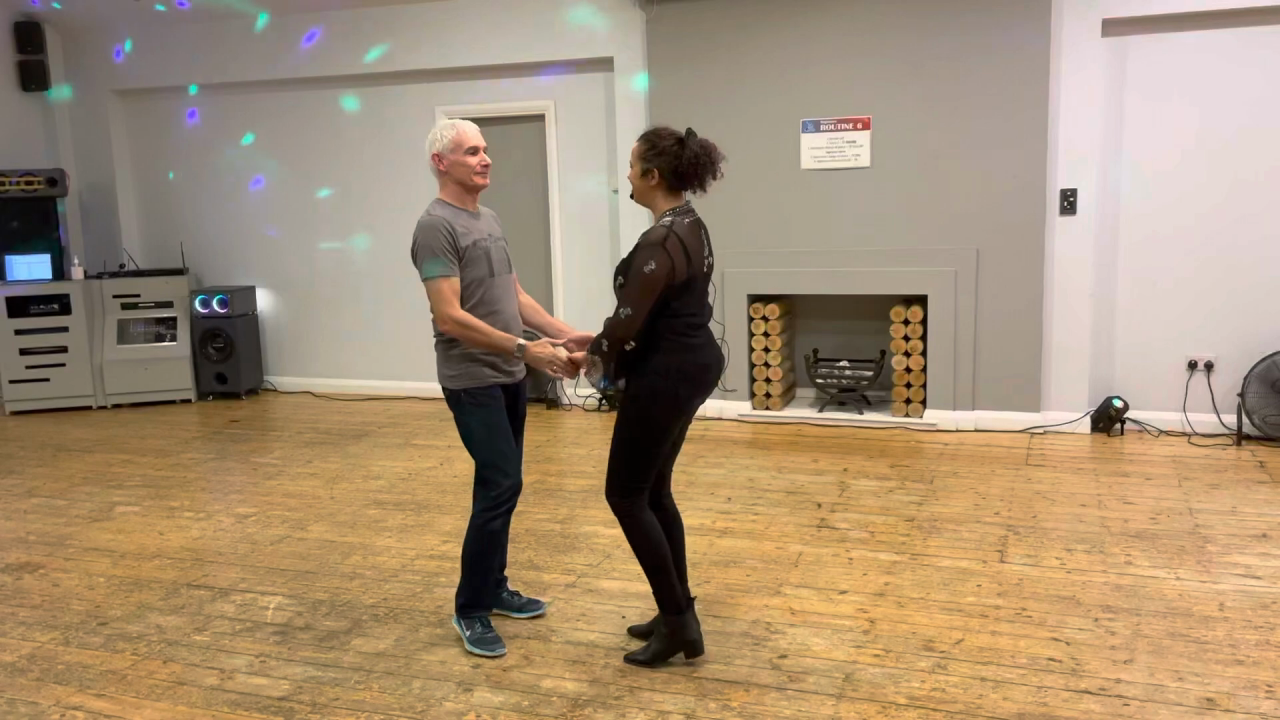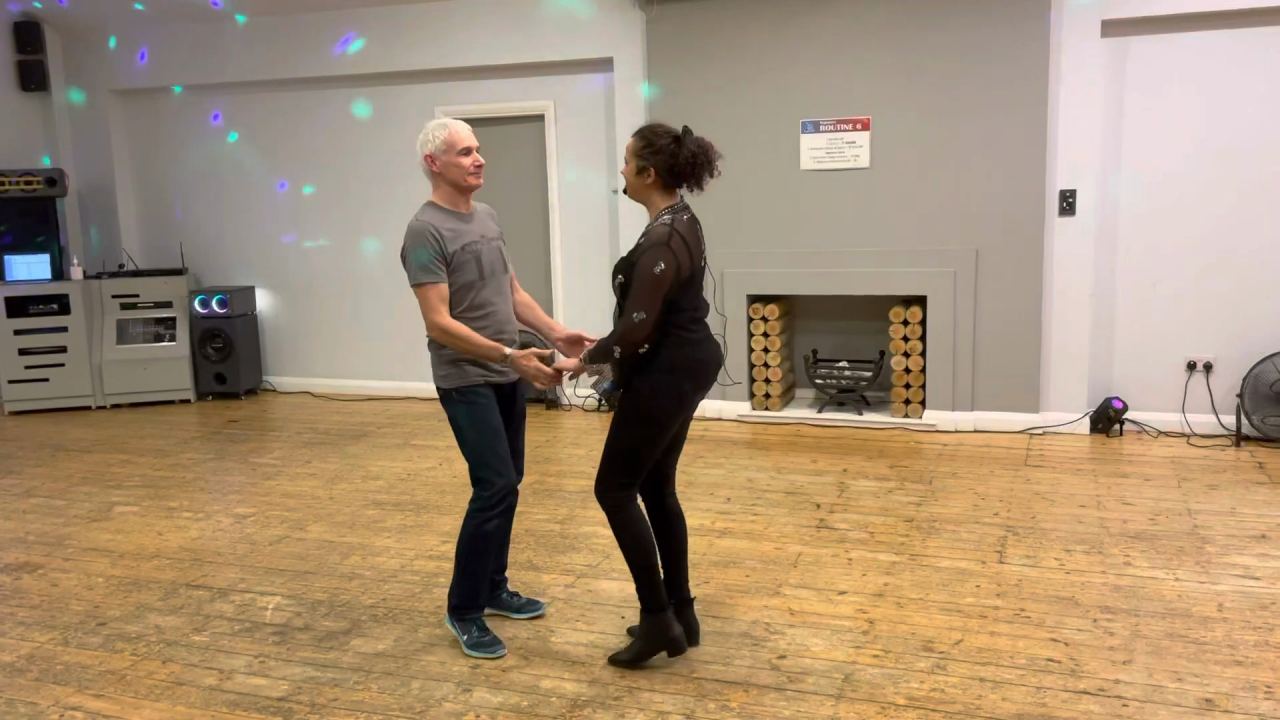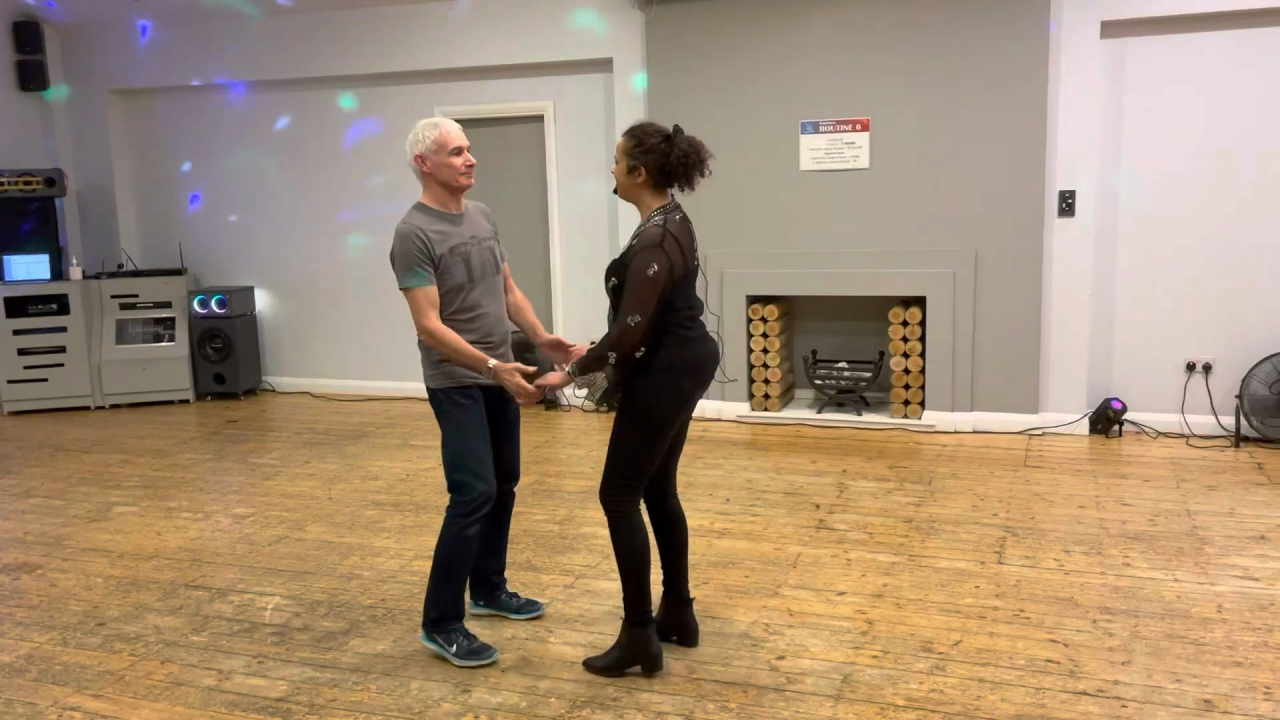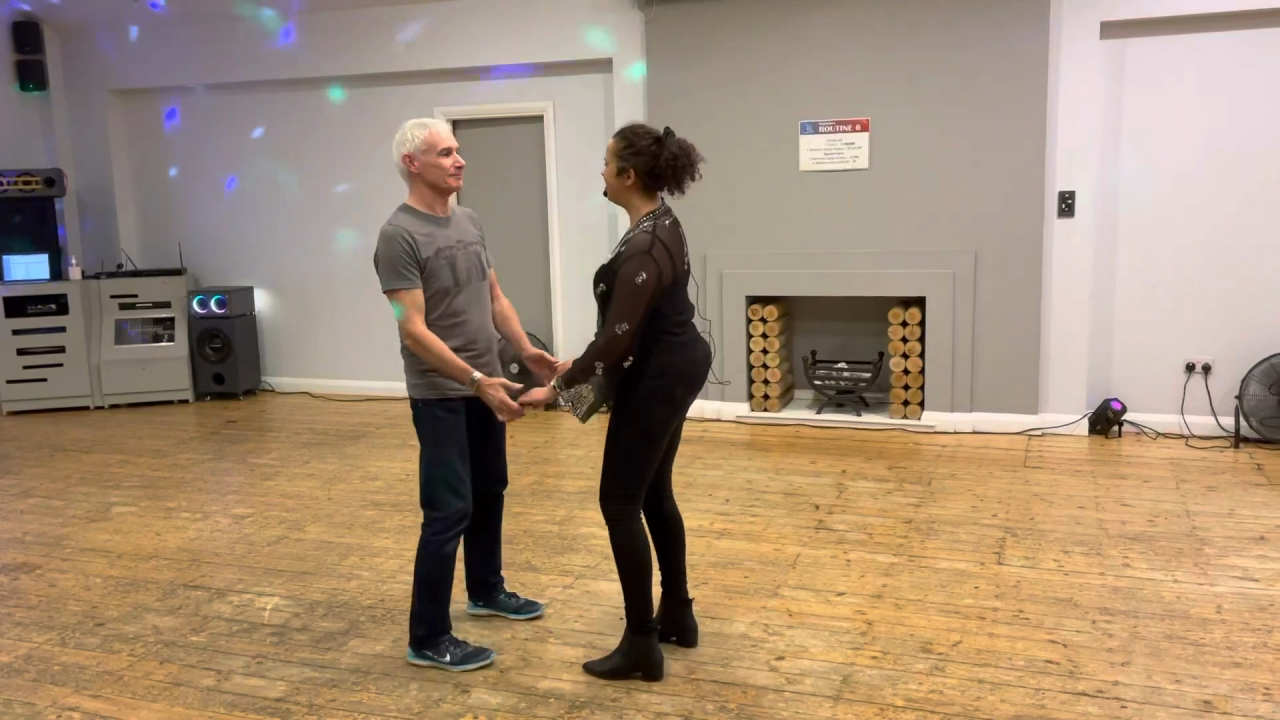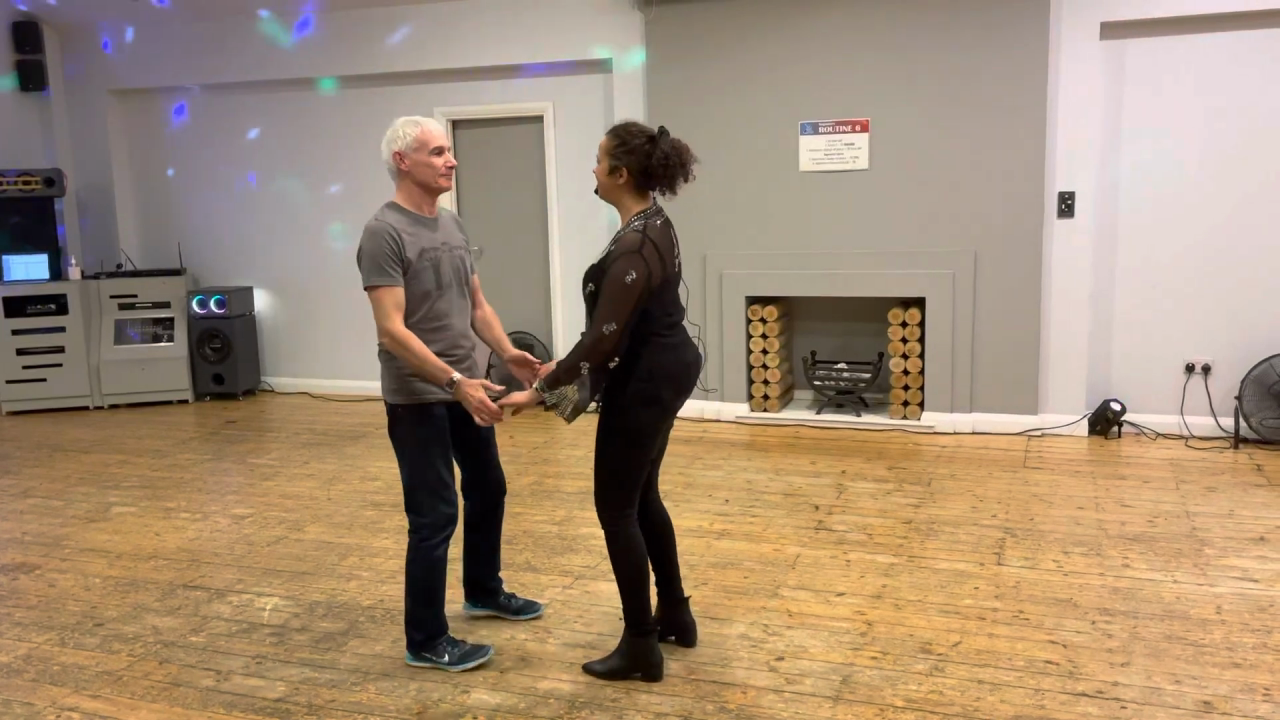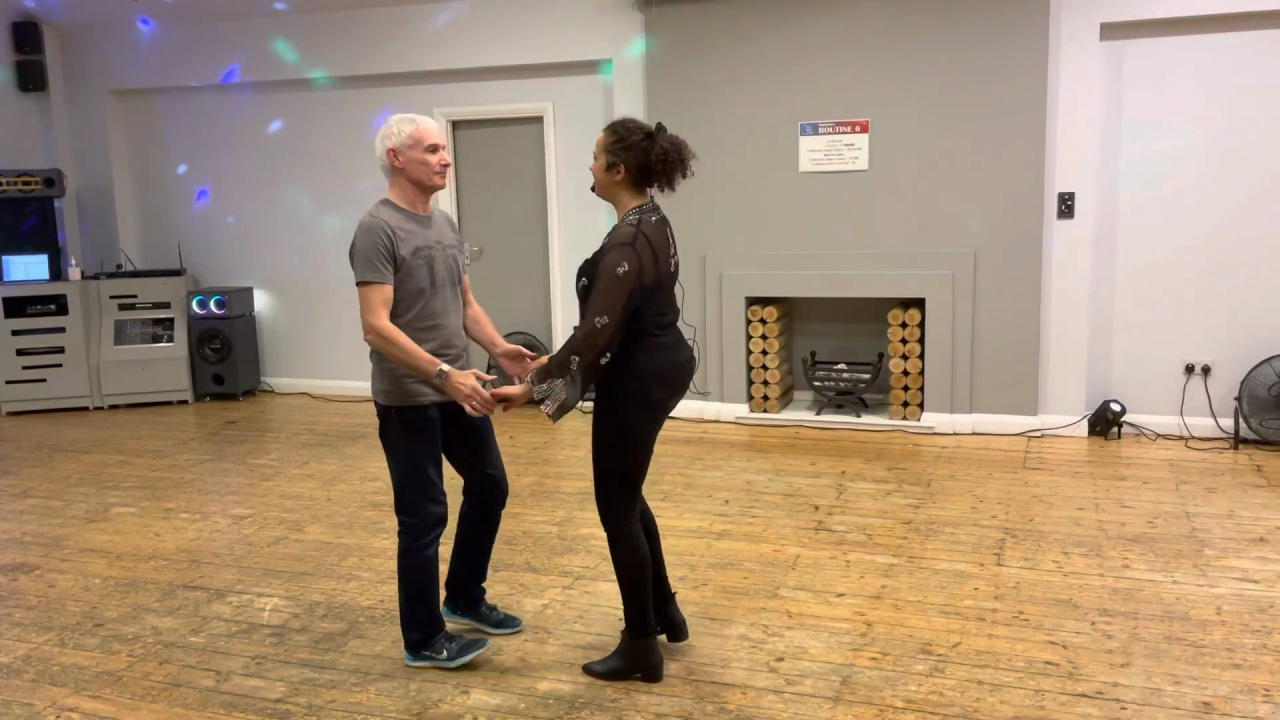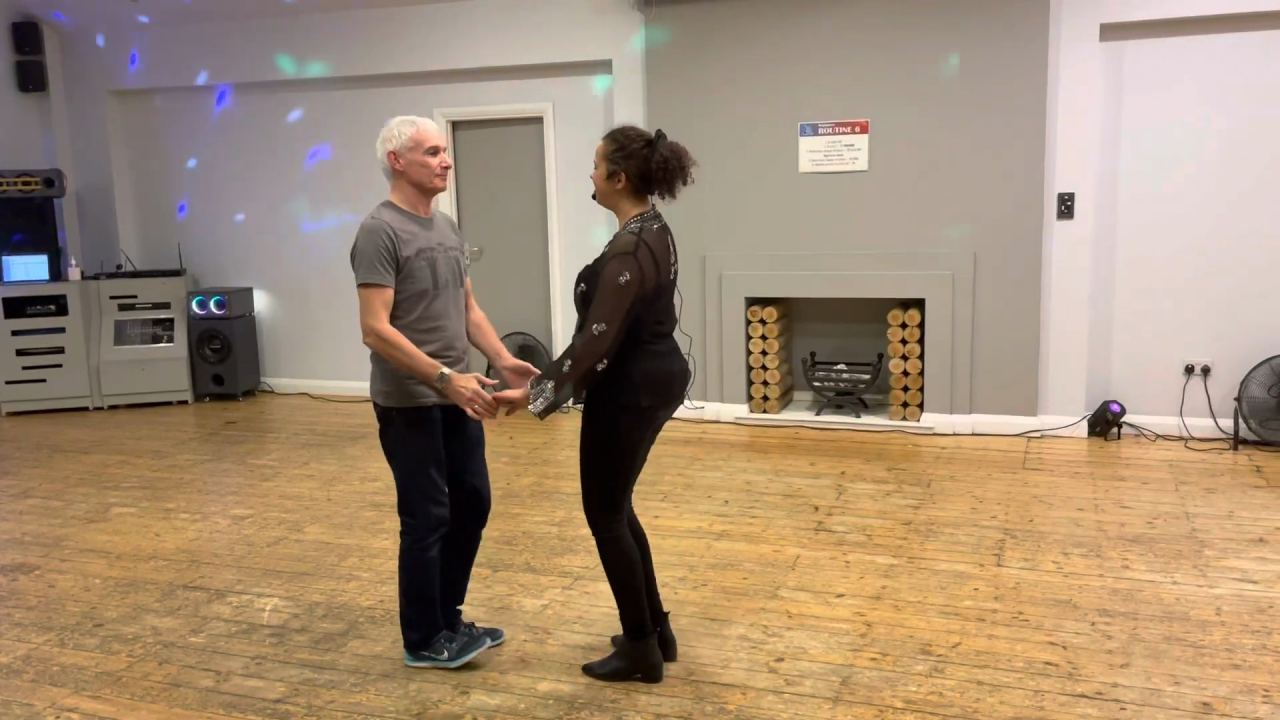
dt=0.2s
person 1, frame 1
left shoulder: (660, 240)
right shoulder: (691, 226)
left elbow: (628, 323)
left wrist: (591, 353)
right wrist: (601, 346)
left hip: (666, 377)
right hip: (693, 365)
left knee: (626, 494)
right knee: (653, 491)
left ankle: (678, 623)
right ankle: (676, 613)
person 1, frame 2
left shoulder: (661, 239)
right shoulder: (682, 222)
left elbow: (637, 328)
left wrist: (584, 361)
right wrist: (598, 348)
left hip: (667, 373)
right hip: (688, 363)
left knee: (615, 488)
right knee: (657, 487)
left ankle: (659, 620)
right ankle: (679, 614)
person 1, frame 3
left shoulder: (653, 240)
right shoulder: (671, 220)
left elbow: (632, 332)
left wrist: (572, 372)
right wrist: (594, 352)
left hip: (666, 374)
right hip: (683, 363)
left knee: (619, 495)
right knee: (658, 490)
left ankle: (640, 637)
right ankle: (678, 615)
person 1, frame 4
left shoulder: (642, 247)
right shoulder: (661, 224)
left elbow: (618, 340)
left wrist: (556, 388)
right wrist: (577, 367)
left hip: (656, 379)
right hip: (677, 367)
left knee: (619, 503)
right knee: (654, 493)
left ankle: (641, 645)
right ankle: (676, 616)
person 1, frame 5
left shoulder: (632, 246)
right shoulder: (653, 224)
left elbow: (604, 339)
left wrist: (539, 392)
right wrist: (564, 367)
left hip: (644, 382)
right hip: (668, 368)
left knee: (616, 508)
right knee: (641, 495)
left ankle: (640, 647)
right ankle: (674, 614)
person 1, frame 6
left shoulder: (626, 242)
right shoulder: (653, 223)
left elbow: (596, 333)
left wrist: (532, 386)
right wrist: (557, 361)
left hip: (637, 382)
right hip: (662, 368)
left knee: (616, 509)
right knee: (627, 496)
left ankle: (641, 647)
right ankle: (664, 612)
person 1, frame 7
left shoulder: (627, 248)
right shoulder: (655, 232)
left elbow: (597, 340)
left wrist: (532, 392)
right wrist: (552, 374)
left hip: (630, 390)
right hip: (658, 377)
left knee: (604, 514)
right knee: (615, 505)
left ankle: (640, 650)
right ankle: (655, 629)
person 2, frame 1
left shoulder: (489, 219)
right shoulder: (437, 226)
right elbow: (450, 317)
left wrist: (564, 332)
right wrist: (525, 349)
left hip: (508, 374)
right hip: (472, 380)
left knee: (503, 482)
right knee: (500, 484)
left ankle: (493, 587)
right ankle: (471, 609)
person 2, frame 2
left shoulder: (487, 218)
right shoulder: (426, 231)
right elbow: (439, 323)
left wrist: (556, 332)
right wrist: (511, 357)
left hip: (505, 374)
right hip: (466, 379)
left knee: (508, 482)
right knee: (495, 484)
left ankle: (492, 587)
right ankle: (465, 610)
person 2, frame 3
left shoulder: (482, 215)
right shoulder: (414, 234)
left elbow: (508, 290)
right elbow: (429, 327)
left wrist: (541, 337)
right wrist: (494, 368)
left hip: (498, 376)
right hip: (456, 381)
left knee: (504, 483)
right knee: (475, 492)
left ankle: (488, 588)
right ankle: (441, 623)
person 2, frame 4
left shoulder: (468, 220)
right shoulder: (399, 236)
left elbow: (494, 298)
right elbow: (414, 331)
left wrist: (525, 349)
right wrist: (477, 381)
left hip: (484, 384)
right hip: (439, 392)
left knee: (490, 490)
right knee: (450, 508)
left ankle: (485, 589)
right ankle: (428, 638)
person 2, frame 5
left shoulder: (452, 225)
right shoulder: (384, 233)
left elbow: (476, 304)
right elbow: (391, 330)
left wrist: (506, 351)
right wrist: (455, 382)
left hip: (463, 388)
right hip: (417, 396)
left knee: (487, 489)
right knee: (435, 513)
left ankle: (483, 591)
right ankle: (426, 640)
person 2, frame 6
left shoulder: (446, 224)
right shoulder: (378, 230)
right elbow: (376, 326)
left wrist: (498, 348)
right wrist: (444, 374)
left hip: (454, 388)
right hip: (408, 397)
left knee: (490, 486)
right knee: (424, 515)
left ankle: (465, 599)
right ankle: (424, 640)
person 2, frame 7
left shoulder: (447, 227)
right shoulder: (379, 232)
left elbow: (468, 309)
right elbow: (375, 329)
left wrist: (502, 359)
right wrist: (443, 378)
left hip: (455, 393)
right hip: (408, 400)
left knee: (472, 502)
right knee: (426, 516)
left ankle: (445, 617)
right ankle: (423, 641)
